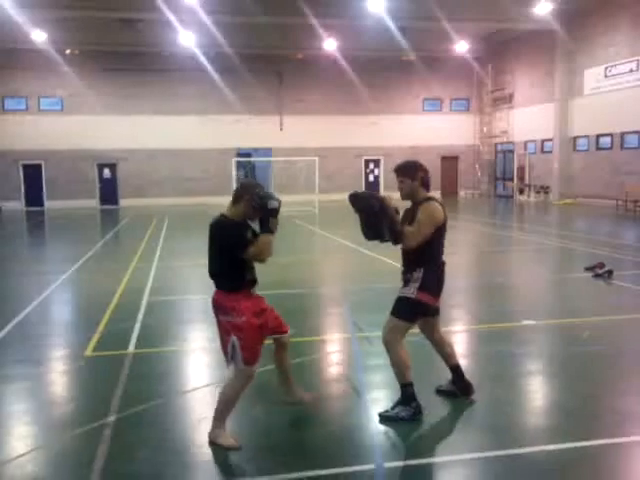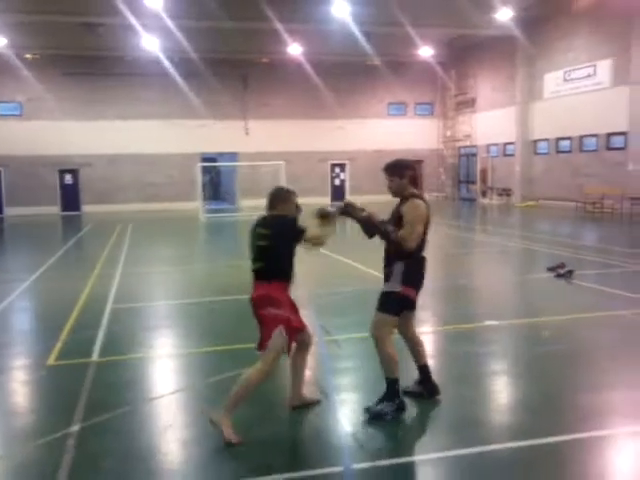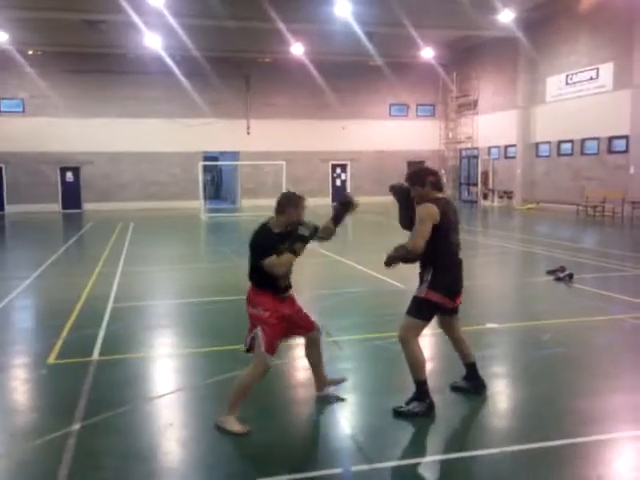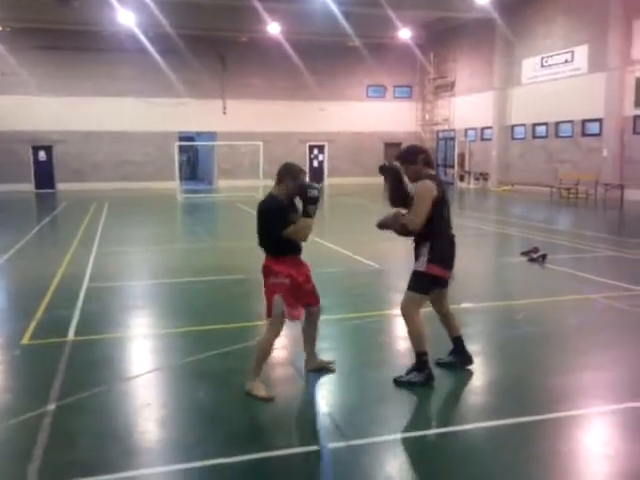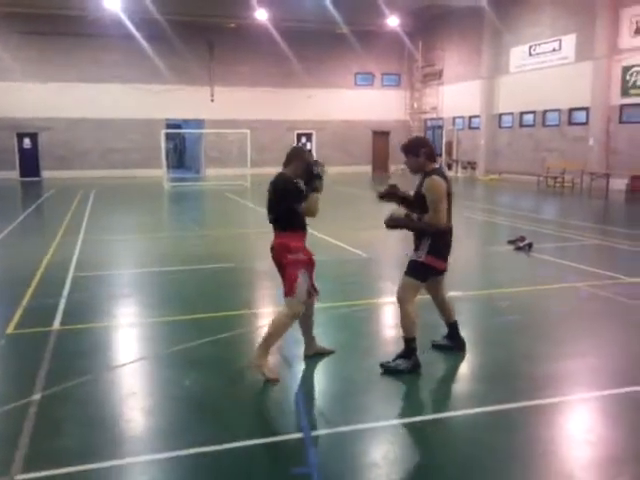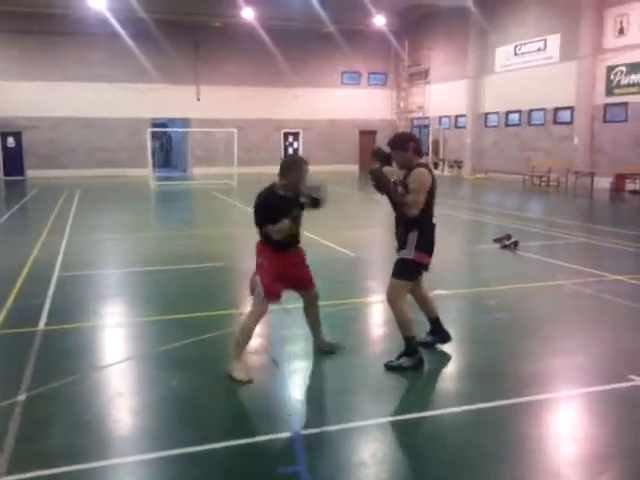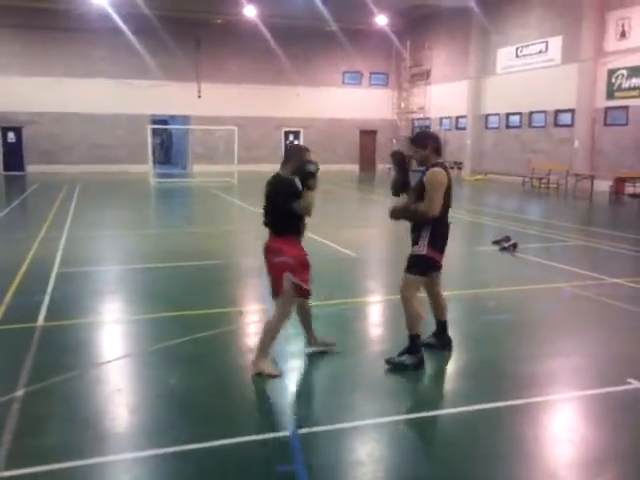
dt=0.7s
person 1, frame 1
left shoulder: (431, 208)
right shoulder: (415, 208)
left elbow: (410, 241)
right elbow: (400, 237)
left wrist: (391, 212)
left hip: (423, 279)
right hip: (421, 277)
left knee: (391, 337)
right knee: (432, 332)
left ankle: (410, 402)
right ankle: (460, 382)
person 1, frame 2
left shoulder: (415, 205)
right shoulder: (407, 204)
left elbow: (408, 242)
right elbow: (391, 232)
left wrist: (375, 223)
right wrist: (364, 217)
left hip: (404, 274)
right hip: (405, 273)
left knee: (380, 332)
right knee: (406, 329)
left ankle: (393, 397)
right ankle: (427, 383)
person 1, frame 3
left shoulder: (428, 209)
right shoulder: (447, 205)
left elbow: (415, 247)
right elbow: (423, 237)
left wrist: (395, 255)
right wrist: (405, 209)
left hip: (436, 279)
right hip: (451, 276)
left knee: (407, 335)
right knee: (451, 329)
left ankle: (423, 399)
right ankle: (474, 379)
person 1, frame 4
left shoulder: (425, 185)
right shoulder: (433, 183)
left elbow: (413, 223)
right elbow: (409, 210)
left wrist: (389, 223)
left hip: (432, 253)
right hip: (442, 251)
left knee: (409, 309)
right knee: (440, 305)
left ankle: (422, 369)
right ankle: (460, 353)
person 1, frame 5
left shoulder: (434, 181)
right shoulder: (429, 177)
left elbow: (438, 221)
right elbow: (421, 207)
left wrist: (404, 220)
right wrist: (399, 197)
left hip: (432, 245)
right hip: (432, 244)
left knee: (405, 295)
right knee: (436, 291)
left ankle: (409, 356)
right ankle: (455, 338)
person 1, frame 6
left shoulder: (421, 175)
right shoulder: (408, 173)
left elbow: (411, 210)
right elbow: (400, 204)
left wrist: (389, 183)
right wrist: (385, 181)
left hip: (416, 241)
right hip: (409, 239)
left knee: (394, 296)
right knee: (414, 287)
left ankle: (412, 354)
right ankle: (438, 331)
person 1, frame 7
left shoulder: (436, 173)
right shoulder: (431, 172)
left elbow: (432, 210)
right elbow: (419, 203)
left wrist: (403, 212)
left hip: (429, 238)
right hip: (429, 237)
left knee: (408, 292)
right knee: (433, 288)
left ankle: (414, 352)
right ankle: (442, 336)
person 2, frame 1
left shoulder: (239, 223)
right shoulder: (223, 227)
left elbow: (259, 250)
right elbow: (261, 255)
left wrist: (269, 220)
right wrist: (268, 220)
left hip: (248, 296)
right hip: (232, 304)
left knee: (282, 338)
right knee: (245, 372)
left ankle: (291, 392)
right ankle: (217, 429)
person 2, frame 2
left shoulder: (263, 225)
right shoulder: (283, 223)
right elbow: (317, 239)
left wrist: (309, 225)
right wrist: (328, 222)
left hip: (274, 294)
right hip: (272, 297)
left knee: (304, 340)
right knee: (268, 362)
left ankle: (297, 396)
right ankle: (224, 414)
person 2, frame 3
left shoulder: (291, 230)
right shoulder: (261, 237)
left elbow: (324, 235)
right elbow: (278, 269)
left wrist: (338, 215)
right wrist: (298, 243)
left hip: (284, 298)
right hip: (263, 302)
left knee: (313, 334)
right knee: (262, 363)
left ankle: (321, 381)
right ankle: (228, 415)
person 2, frame 4
left shoulder: (288, 200)
right shoulder: (269, 207)
left elbow: (303, 228)
right elbow: (302, 234)
left wrist: (310, 201)
right wrist: (310, 205)
left hip: (296, 264)
right hip: (278, 269)
left knee: (314, 310)
right knee: (275, 327)
left ankle: (312, 359)
right ankle: (253, 380)
person 2, frame 5
left shoulder: (281, 182)
right shoulder: (286, 184)
left elbow: (299, 207)
right elbow: (310, 211)
left wrist: (312, 185)
right wrist: (315, 183)
left hip: (289, 244)
right hip: (290, 246)
left knee: (309, 295)
right knee: (295, 307)
left ankle: (310, 345)
right ankle: (261, 355)
person 2, frame 6
left shoulder: (295, 191)
right shoulder: (266, 198)
left elbow: (314, 202)
right elbow: (276, 234)
left wrist: (312, 202)
right wrist: (295, 210)
left hip: (292, 253)
right hip: (270, 256)
left knee: (311, 297)
right knee: (259, 310)
left ankle: (319, 340)
right ankle: (237, 360)
person 2, frame 7
left shoulder: (286, 182)
right shoulder: (281, 184)
left elbow: (301, 208)
right elbow: (306, 209)
left wrist: (307, 182)
right wrist: (309, 182)
left hip: (291, 244)
right hip: (282, 248)
left knee: (301, 295)
right knee: (284, 308)
left ankle: (311, 337)
right ankle: (261, 358)
